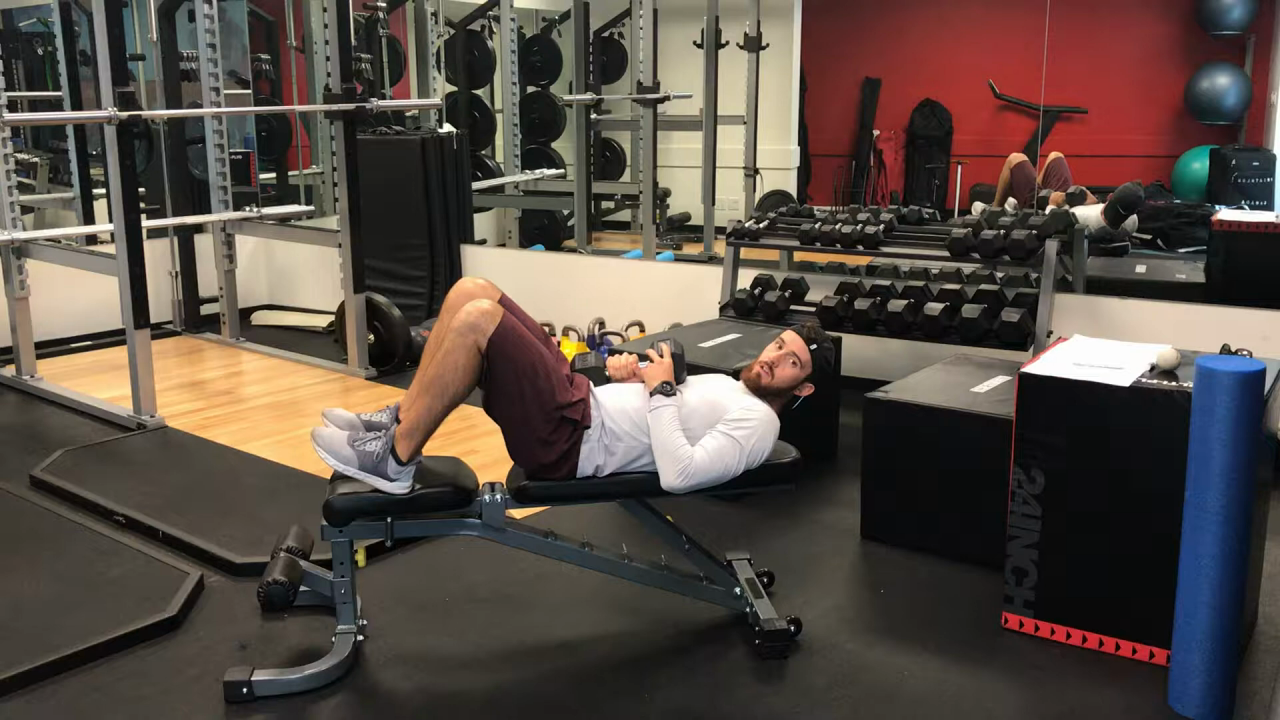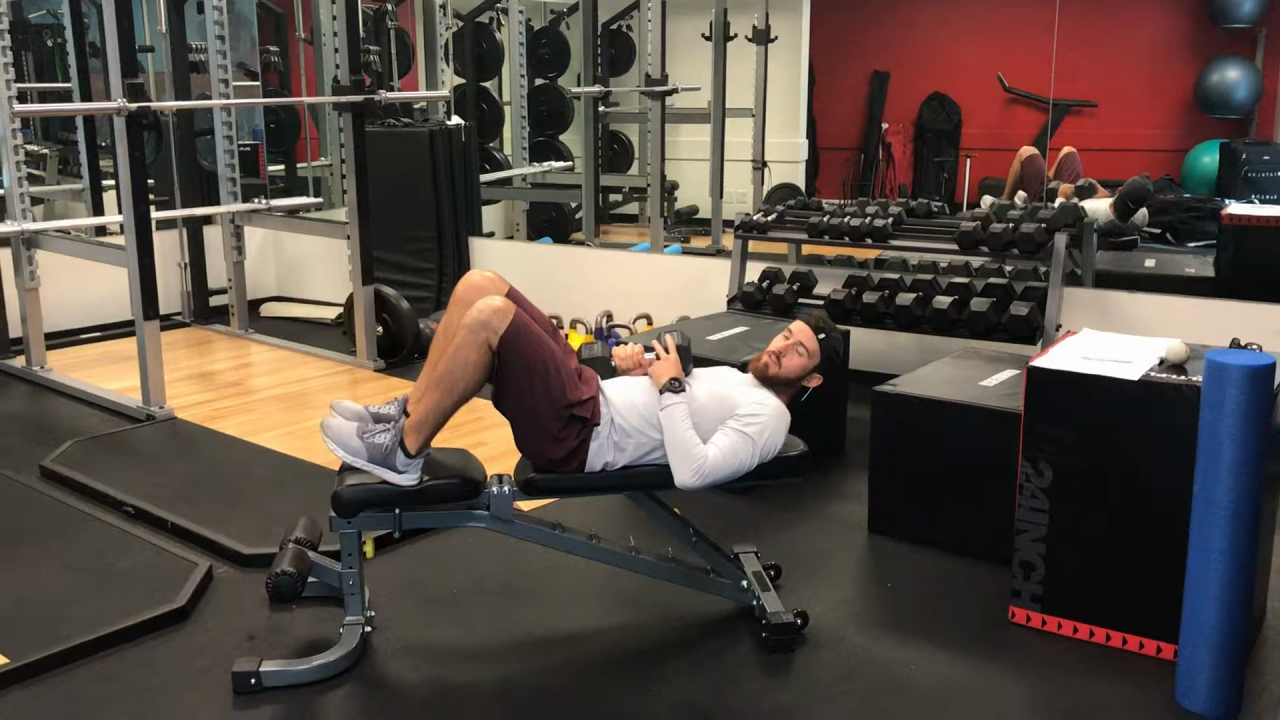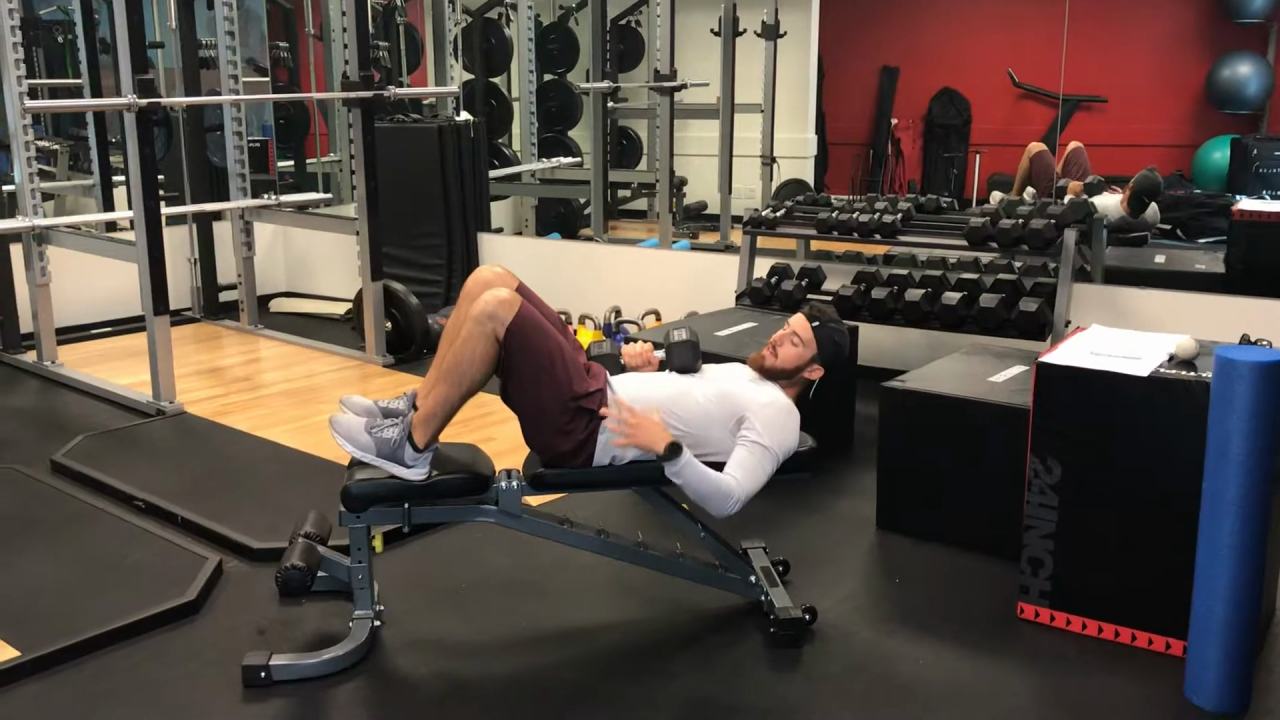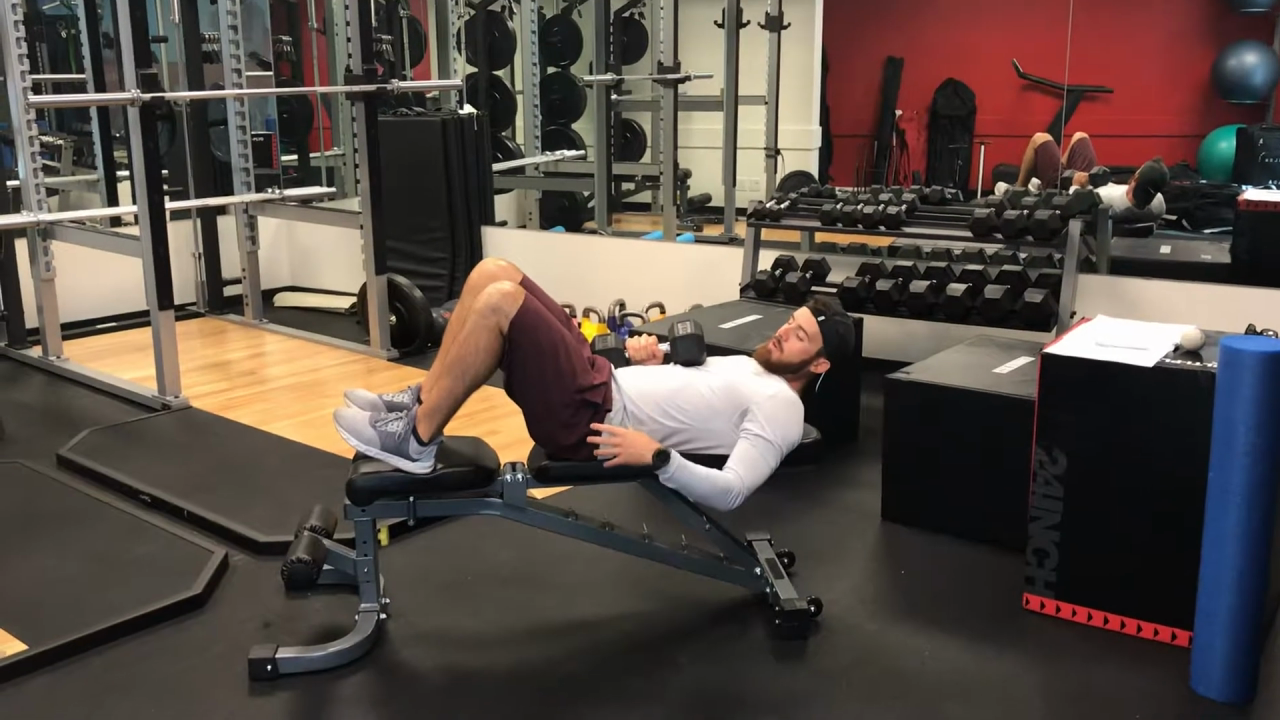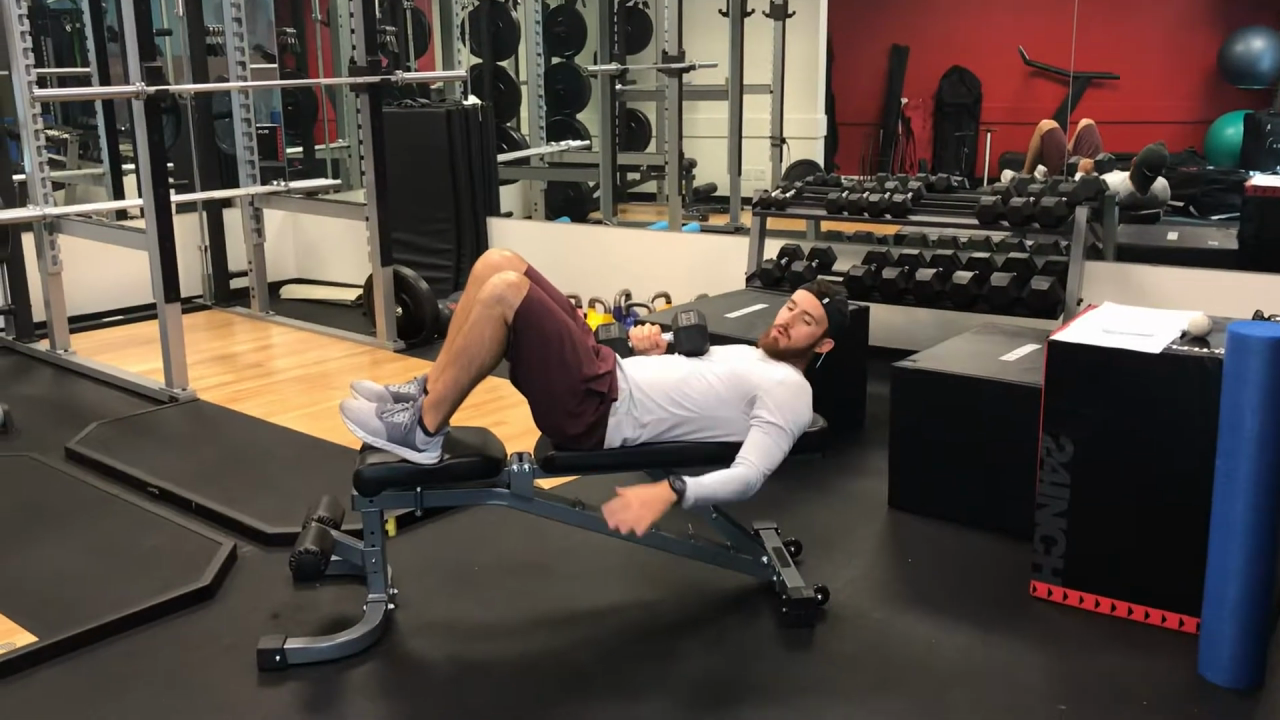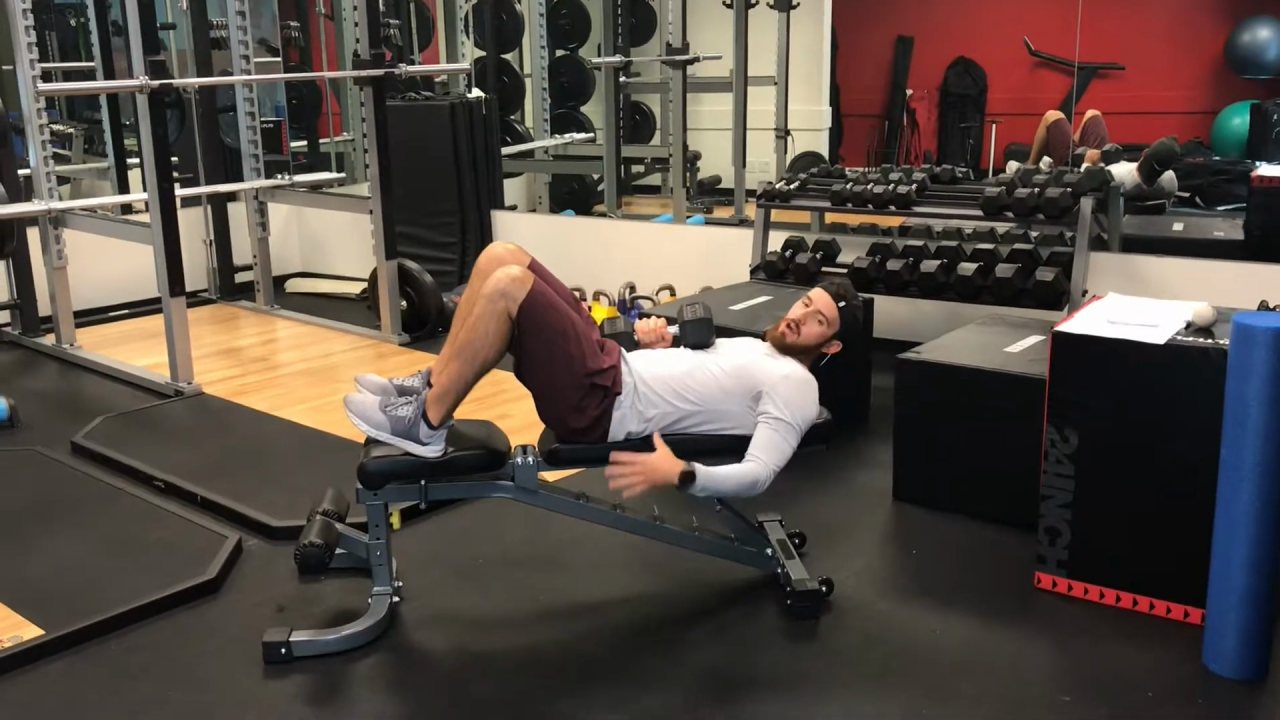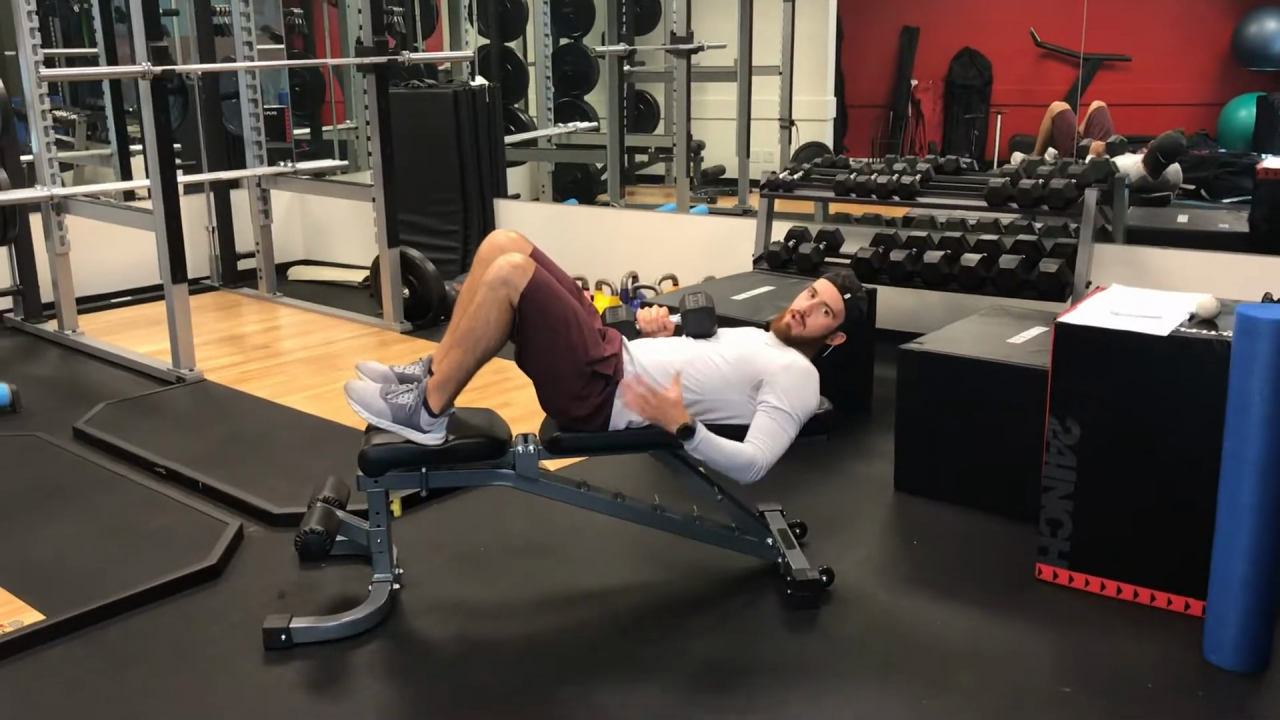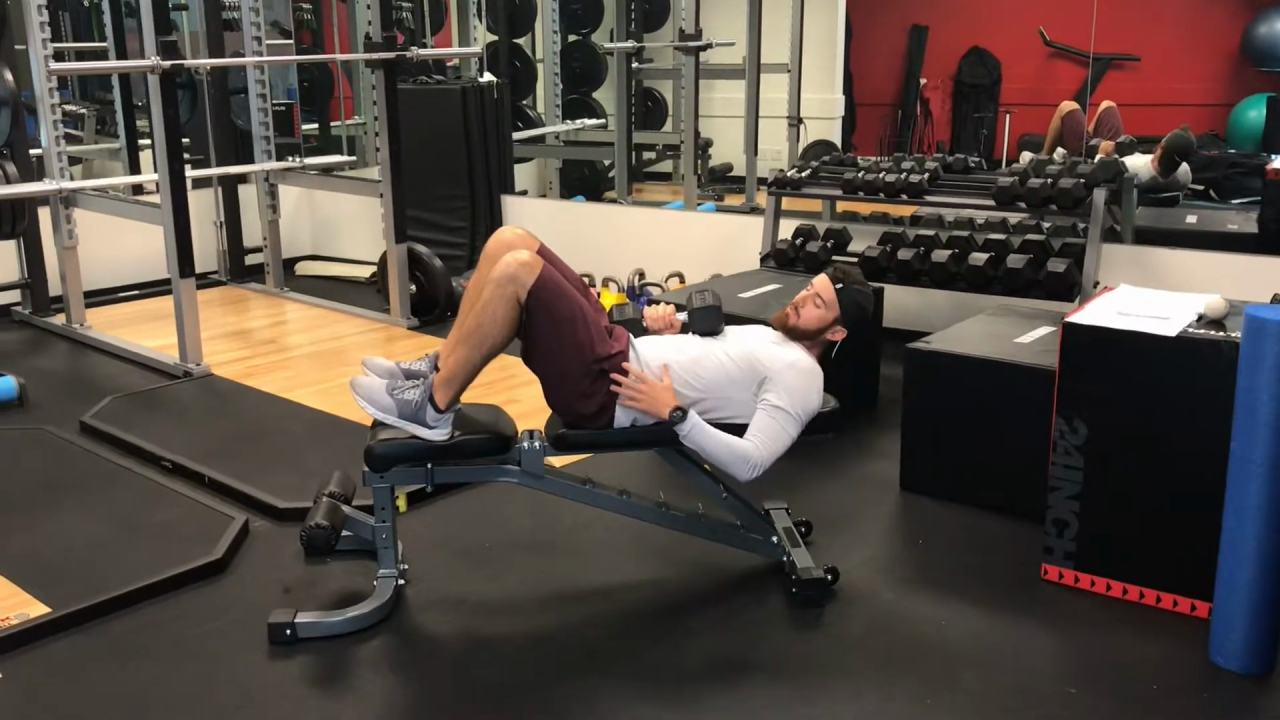
dt=0.5s
person 1, frame 1
left shoulder: (757, 423)
right shoulder: (725, 387)
left elbow: (679, 475)
left wrist: (662, 391)
right wrist: (632, 372)
left hip: (569, 442)
right hip: (582, 403)
left knee: (478, 318)
right knee: (473, 290)
left ankle: (394, 457)
right ankle: (400, 420)
person 1, frame 2
left shoulder: (767, 416)
right shoulder: (734, 380)
left elbow: (692, 474)
left wrist: (672, 388)
right wrist: (639, 366)
left hip: (579, 436)
right hip: (588, 395)
left knee: (490, 317)
right knee: (480, 284)
left ankle: (404, 450)
right ankle: (409, 412)
person 1, frame 3
left shoulder: (775, 416)
right shoulder: (743, 376)
left elbow: (728, 497)
left wrist: (668, 450)
right wrist: (646, 365)
left hip: (585, 431)
right hip: (598, 393)
left knee: (497, 308)
right knee: (490, 280)
left ankle: (411, 444)
right ankle: (418, 408)
person 1, frame 4
left shoulder: (779, 408)
right shoulder: (748, 369)
left elbow: (729, 490)
left wrist: (657, 456)
right wrist: (651, 360)
left hip: (591, 420)
right hip: (602, 383)
left knee: (499, 300)
right knee: (493, 271)
left ankle: (416, 437)
right ankle: (421, 401)
person 1, frame 5
left shoulder: (787, 393)
right shoulder: (750, 357)
left elbow: (749, 474)
left wrist: (671, 491)
right wrist: (651, 351)
left hip: (598, 415)
right hip: (609, 379)
left knee: (504, 290)
right knee: (499, 264)
left ankle: (422, 430)
right ankle: (426, 393)
person 1, frame 6
left shoulder: (793, 388)
right shoulder: (755, 349)
left elbow: (758, 473)
left wrist: (680, 474)
right wrist: (658, 343)
left hip: (604, 406)
right hip: (614, 367)
left knee: (508, 284)
right knee: (502, 256)
left ankle: (425, 422)
right ankle: (430, 384)
person 1, frame 7
left shoulder: (795, 377)
right shoulder: (758, 340)
left elbow: (751, 464)
left wrist: (681, 425)
right wrist: (661, 330)
left hip: (602, 397)
right hip: (614, 357)
left knee: (510, 273)
right knee: (504, 244)
left ankle: (427, 410)
right ankle: (431, 373)
person 1, frame 8
left shoulder: (798, 375)
right shoulder: (766, 338)
left elbow: (749, 462)
left wrist: (674, 412)
right wrist: (667, 329)
left hip: (607, 395)
right hip: (618, 354)
left knee: (517, 271)
right knee: (510, 241)
left ankle: (434, 405)
right ankle: (439, 368)
